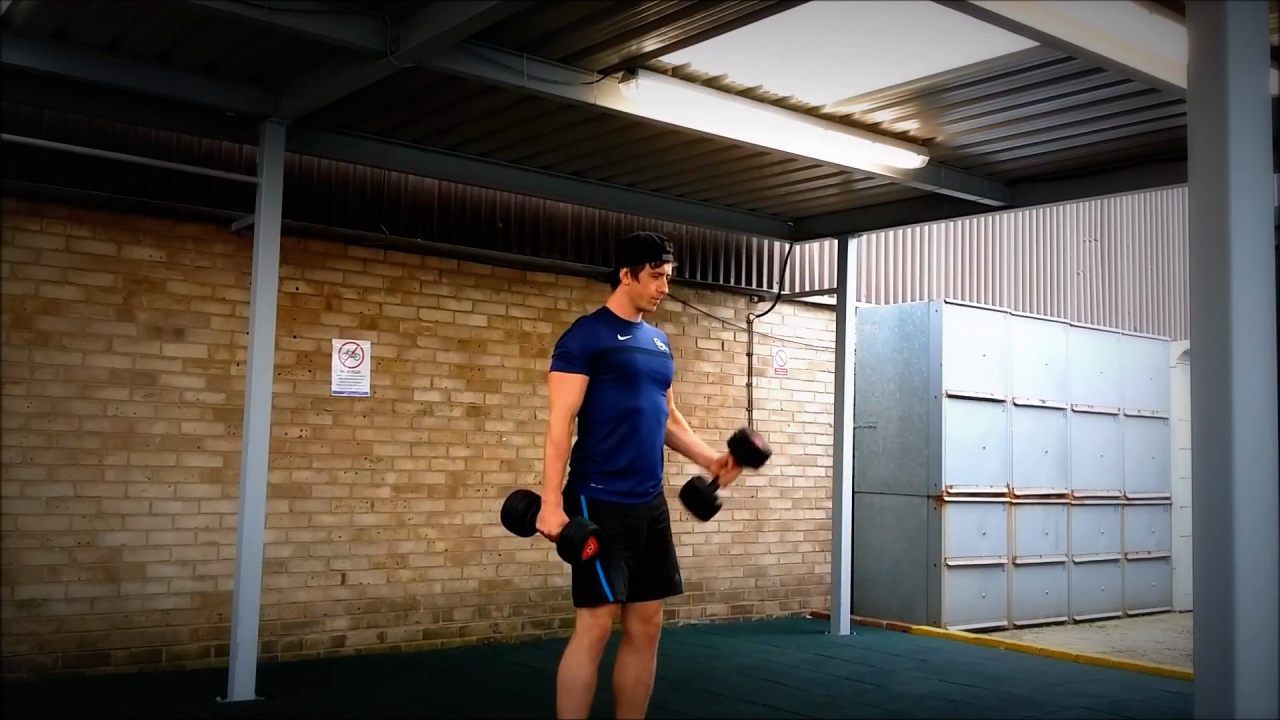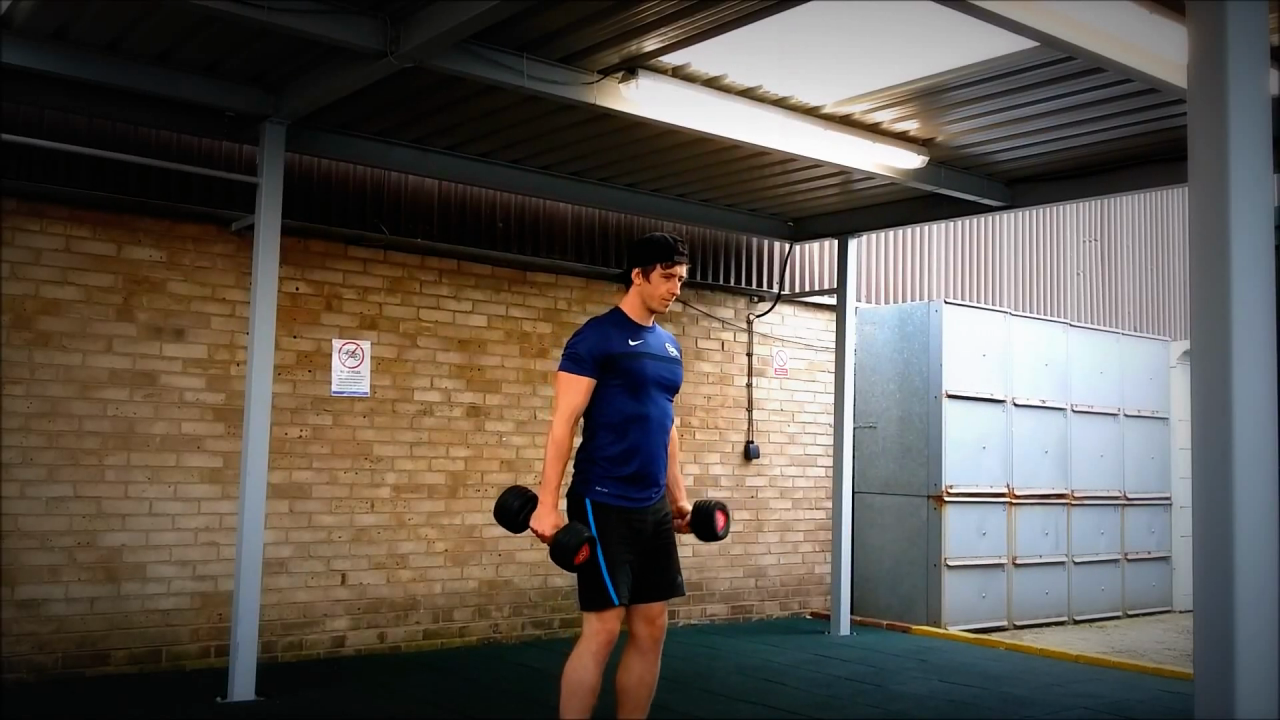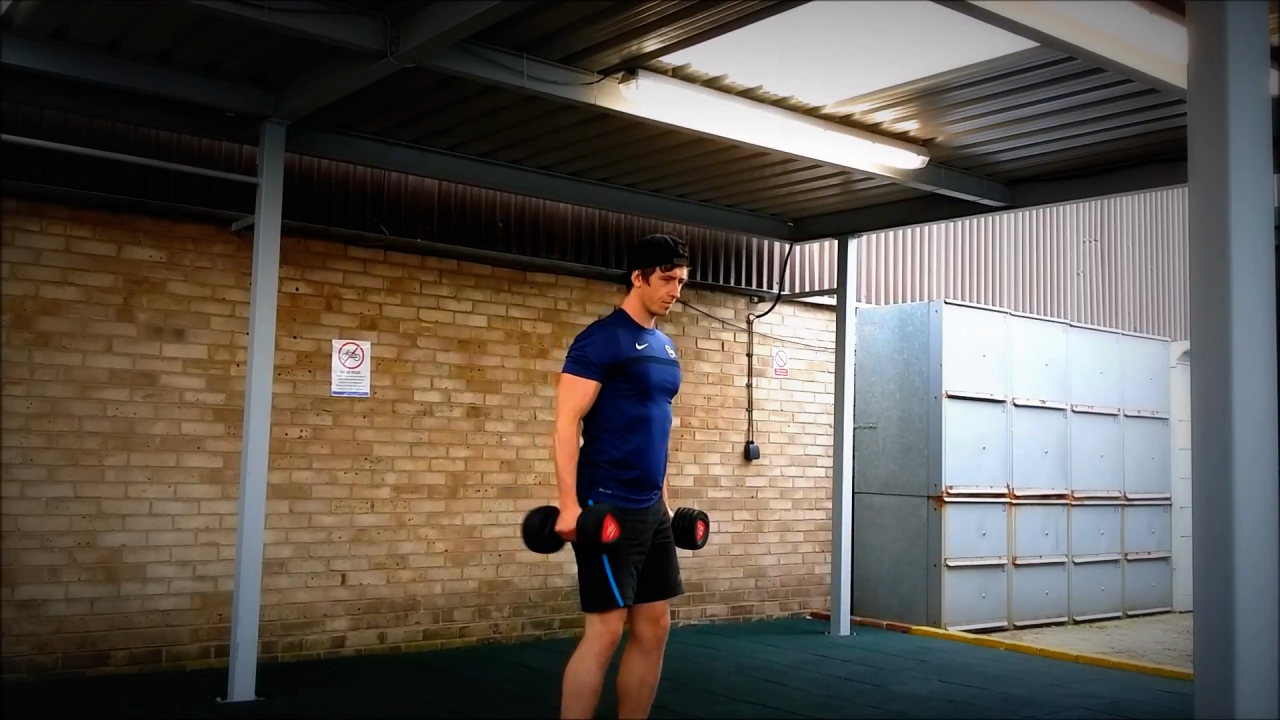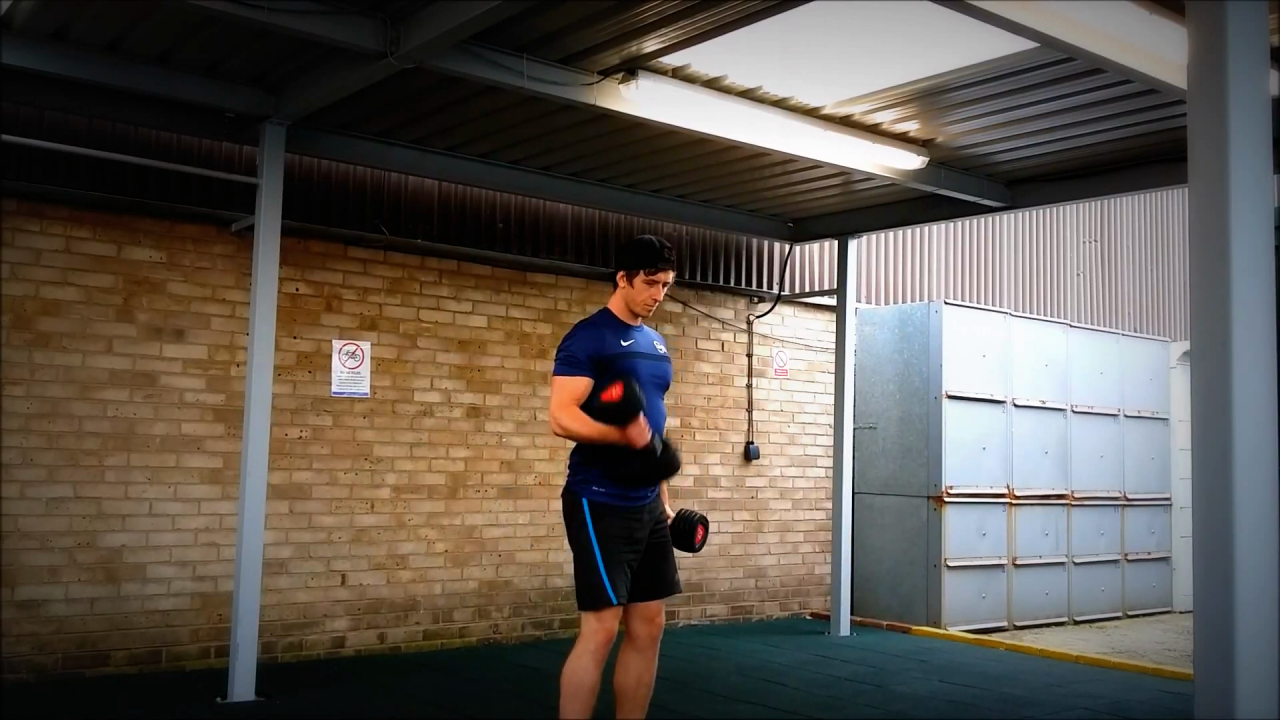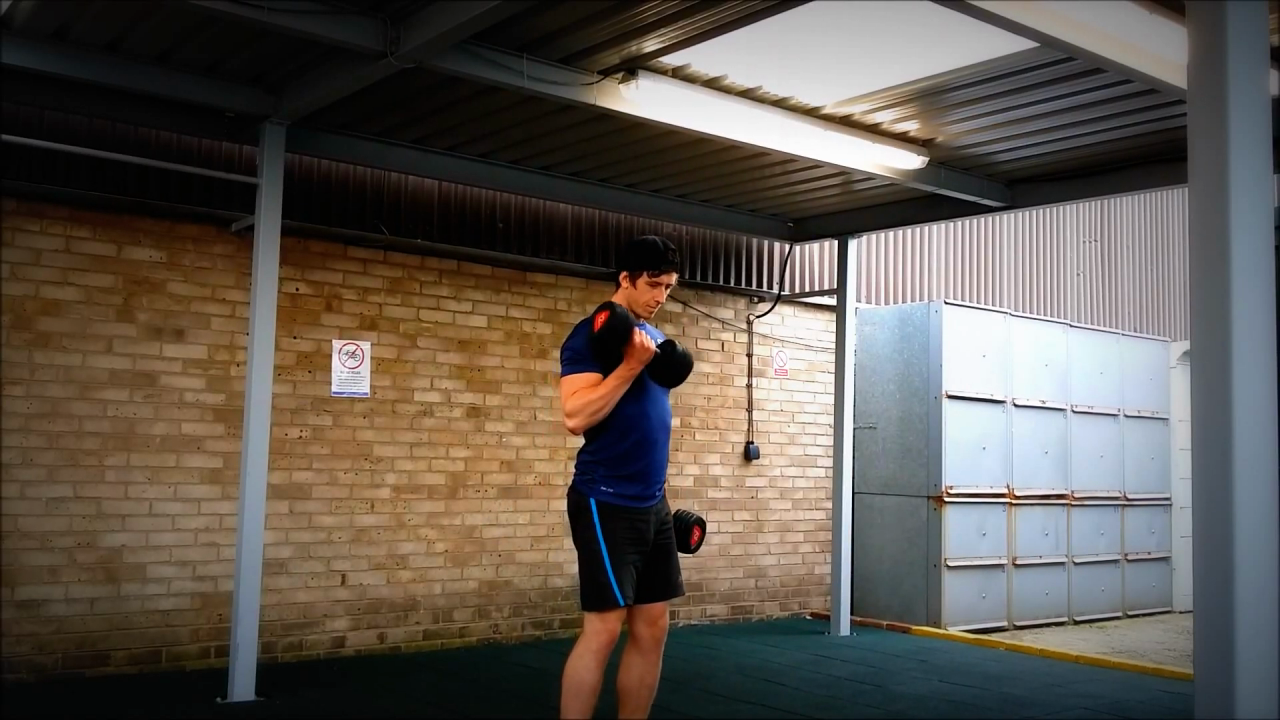
dt=0.3s
person 1, frame 1
left shoulder: (658, 342)
right shoulder: (586, 336)
right elbow: (560, 421)
left wrist: (711, 459)
right wrist: (551, 501)
left hip: (650, 501)
right hip: (601, 500)
left knee: (645, 626)
right knee: (595, 625)
person 1, frame 2
left shoulder: (668, 344)
right shoulder: (598, 338)
right elbow: (563, 421)
left wrist: (678, 495)
right wrist: (547, 502)
left hip: (652, 506)
right hip: (604, 502)
left knee: (651, 628)
right knee: (603, 629)
person 1, frame 3
left shoulder: (665, 347)
right shoulder: (602, 339)
right elbow: (567, 422)
left wrist: (663, 498)
right wrist: (569, 503)
left hip: (649, 507)
right hip: (606, 505)
left knee: (654, 628)
right knee: (606, 630)
person 1, frame 4
left shoulder: (655, 343)
right shoulder: (588, 337)
right elbow: (561, 417)
left wrist: (663, 498)
right wrist: (619, 434)
left hip: (646, 505)
right hip: (600, 502)
left knee: (648, 626)
right knee: (601, 628)
person 1, frame 5
left shoulder: (655, 338)
right shoulder: (592, 335)
right elbow: (576, 416)
right wrist: (629, 365)
left hip: (652, 504)
right hip: (605, 502)
left knee: (652, 629)
right knee: (604, 628)
